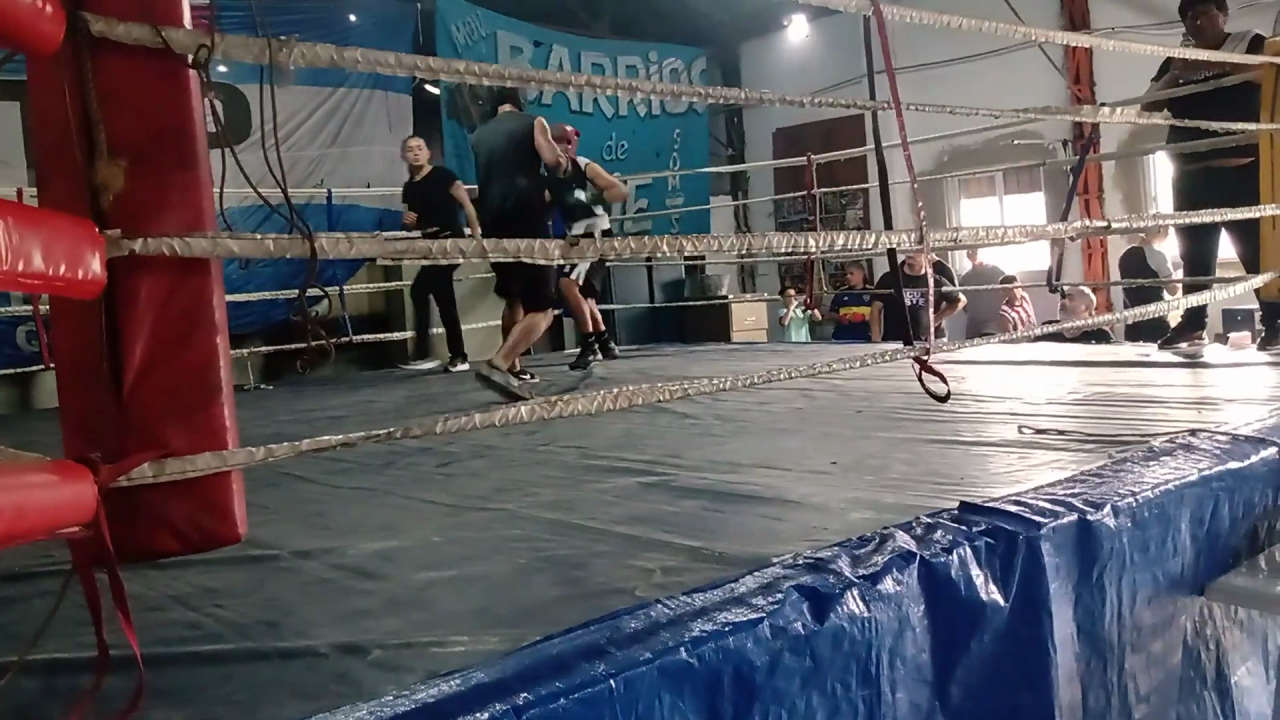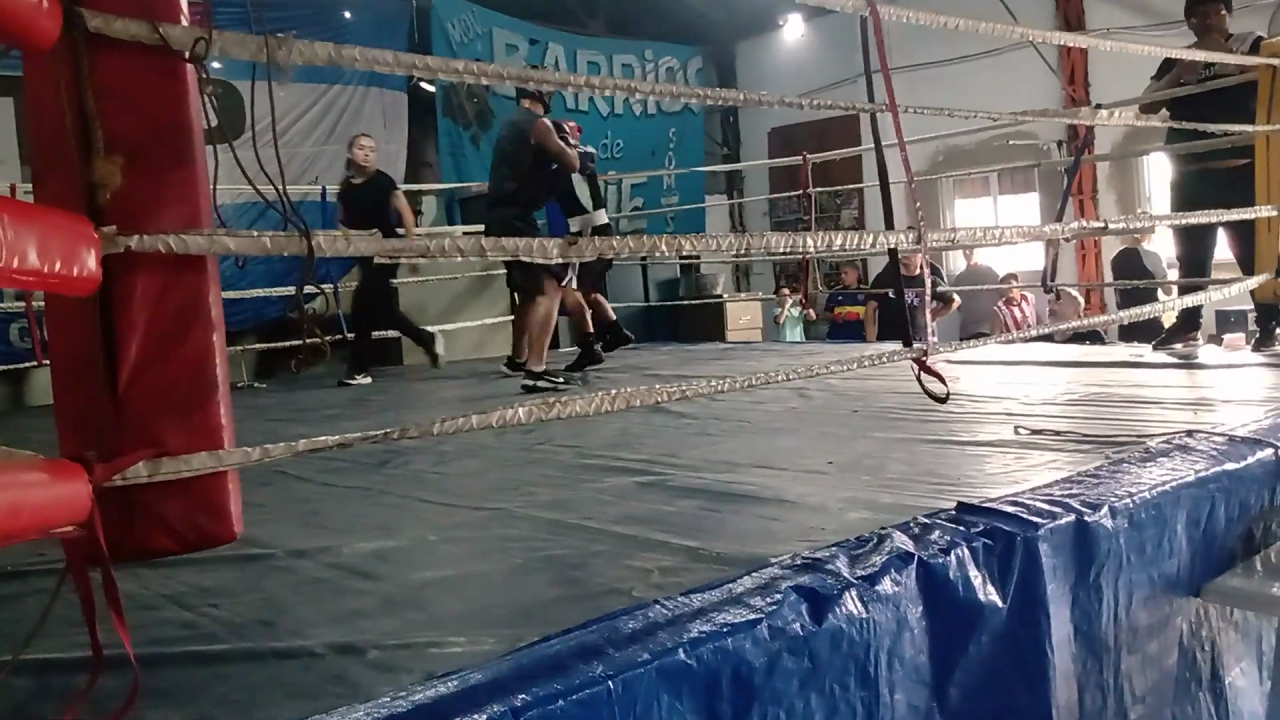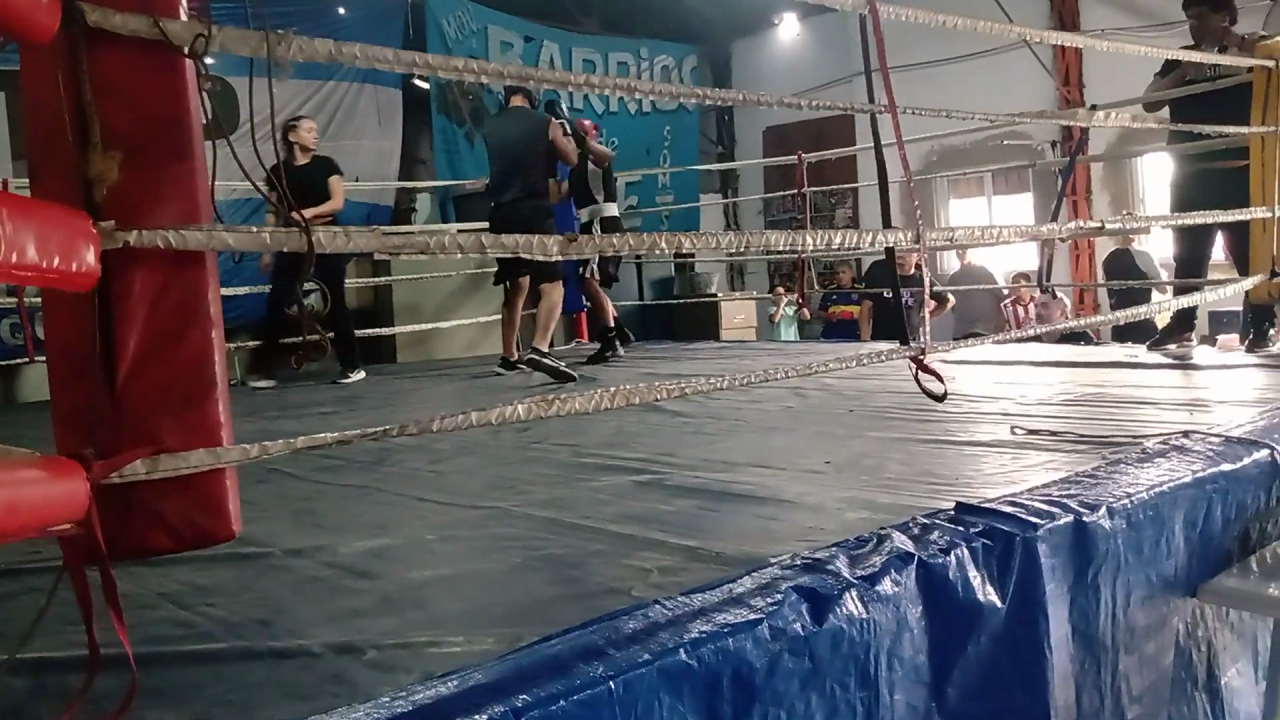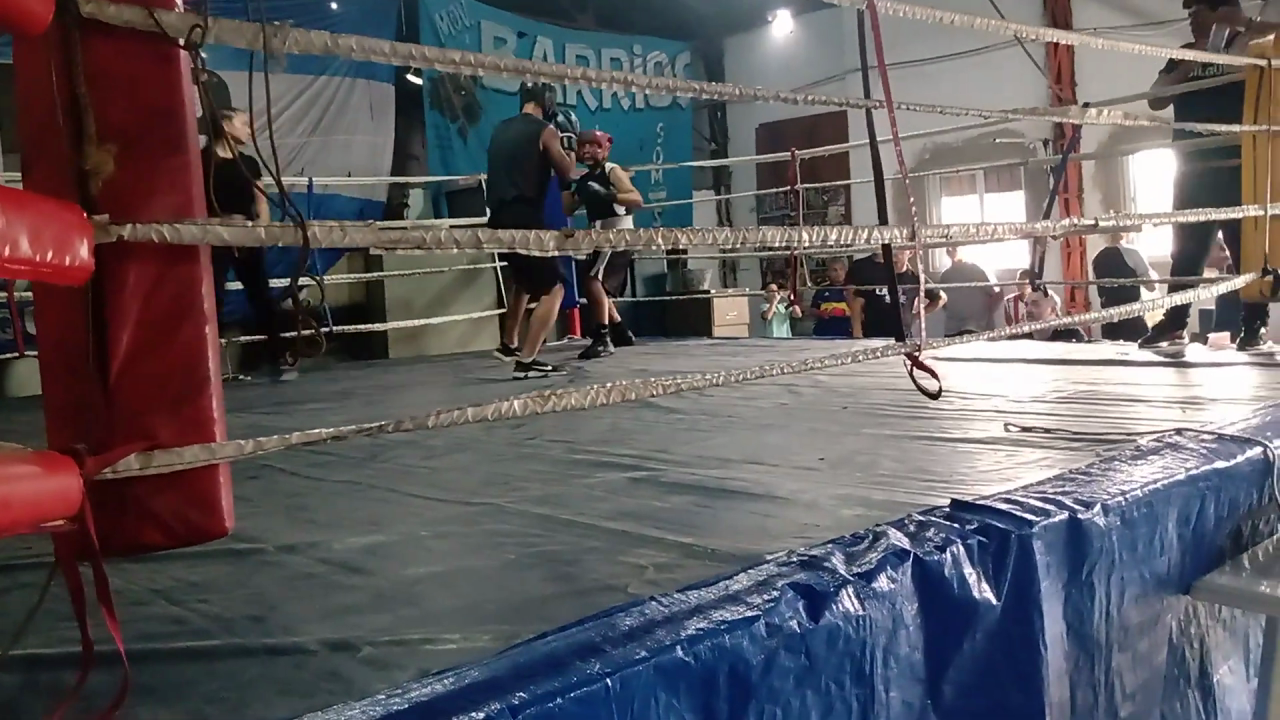
dt=0.3s
person 1, frame 1
left shoulder: (1249, 42)
right shoulder: (1176, 61)
right elbow: (1147, 107)
left wrist: (1217, 65)
right wrist: (1173, 75)
left hip: (1242, 168)
right hip: (1192, 174)
right knee: (1195, 253)
right ankle: (1192, 323)
person 1, frame 2
left shoulder: (1249, 44)
right shoulder: (1176, 60)
right elbow: (1146, 106)
left wrist: (1228, 52)
right wrist: (1177, 75)
left hip: (1240, 170)
right hip: (1189, 174)
right knee: (1191, 254)
right ankle: (1187, 325)
person 1, frame 3
left shoulder: (1251, 47)
right shoulder: (1181, 58)
right elbow: (1150, 103)
left wrist: (1237, 42)
right wrist: (1184, 72)
left hip: (1239, 171)
right hip: (1190, 174)
left knee: (1250, 250)
right knee: (1188, 254)
left ankle: (1262, 326)
right ankle: (1182, 325)
person 1, frame 4
right shoulder: (1184, 56)
right elbow: (1154, 101)
right wrist: (1182, 72)
left hip: (1240, 168)
right hip: (1193, 170)
right knee: (1185, 251)
left ankle: (1255, 325)
right ankle: (1174, 323)
person 2, frame 1
left shoulder: (480, 135)
right shoulder: (533, 123)
right elbow: (556, 163)
right wrist: (558, 153)
left hip: (493, 226)
right hip: (525, 224)
left knee: (515, 297)
right knee: (539, 313)
left ankle: (510, 368)
right ankle: (497, 365)
person 2, frame 2
left shoulder: (512, 123)
right shoulder: (538, 123)
right elbow: (572, 164)
right wrist: (569, 148)
left hip: (502, 217)
right hip: (514, 217)
left knee: (532, 290)
right knee: (548, 288)
left ankle: (517, 358)
right ankle: (537, 369)
person 2, frame 3
left shoulder: (491, 125)
right shoulder: (546, 123)
right elbow: (571, 159)
right wrist: (565, 131)
left hip: (502, 214)
right hip: (533, 211)
left knee: (516, 284)
right knee: (552, 285)
left ankle: (509, 357)
right ankle: (540, 349)
person 2, frame 4
left shoulder: (501, 129)
right shoulder: (545, 131)
right elbow: (567, 174)
right wrist: (566, 144)
left hip: (500, 218)
right hip: (525, 218)
left knee: (526, 280)
right knee: (552, 290)
left ankle: (509, 345)
right ankle: (527, 361)
person 3, frame 1
left shoulder: (443, 175)
right shoulder: (409, 187)
left elbow: (466, 204)
right elbow: (411, 225)
left wrist: (476, 233)
right wrist: (408, 220)
left knee: (419, 290)
right knee: (445, 302)
left ankle: (422, 353)
right ankle: (459, 356)
person 3, frame 2
left shoulder: (382, 180)
right shoulder: (346, 187)
left elbow: (406, 214)
right elbow: (343, 222)
right hip: (366, 253)
left knee: (364, 306)
right knee: (384, 309)
left ankle: (359, 369)
right ankle: (428, 340)
person 3, frame 3
left shoulder: (326, 164)
right shoulder: (278, 170)
left elbow: (338, 201)
right elbow: (272, 212)
left wrist: (308, 212)
right wrist: (268, 249)
left knee: (335, 303)
right knee: (278, 303)
left ankle: (352, 366)
right ankle: (261, 369)
person 3, frame 4
left shoulder: (249, 163)
right shoulder: (204, 159)
left elbow: (261, 201)
left wrist: (260, 227)
left knee: (262, 298)
right knee: (213, 300)
left ankle: (278, 357)
person 4, frame 1
left shoulder: (586, 167)
right shoulder: (553, 178)
left elbow: (621, 191)
left wrist: (595, 198)
left hip: (596, 235)
right hip: (575, 238)
left knee: (568, 285)
right knee: (583, 293)
left ankle: (590, 345)
right ankle: (604, 343)
person 4, frame 2
right shoulder: (558, 173)
left hip: (594, 232)
right hip: (584, 233)
left knee: (569, 289)
right knee: (588, 290)
left ankle: (590, 346)
right ankle: (616, 331)
person 4, frame 3
left shoulder: (595, 157)
right shoulder: (576, 168)
left elbow: (608, 155)
left wrist: (583, 140)
left hip: (604, 225)
right hip: (592, 227)
left knee: (591, 280)
right knee: (595, 283)
left ankle: (611, 342)
right ankle: (617, 334)
person 4, frame 4
left shoulder: (612, 171)
right shoulder: (585, 179)
left elbow: (637, 200)
right elbow: (569, 208)
left wrist: (607, 195)
left knee: (593, 281)
right knee: (604, 286)
left ankle: (602, 338)
right ankle: (620, 333)
